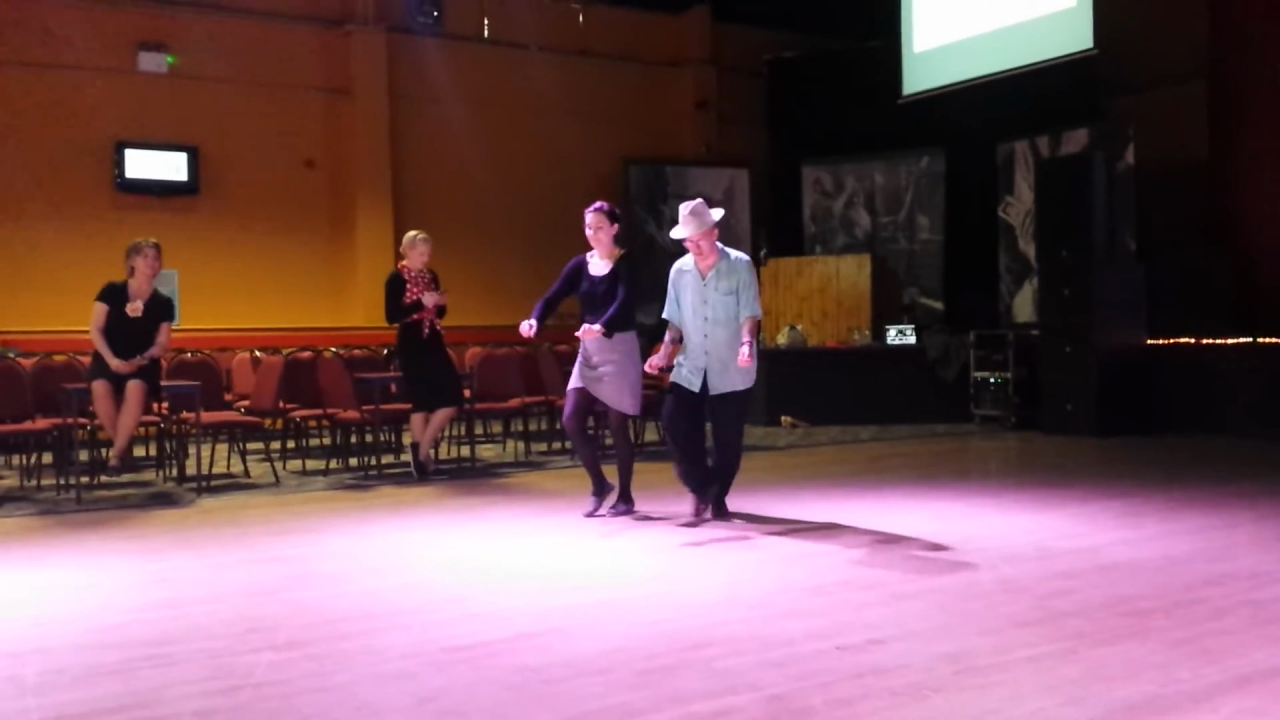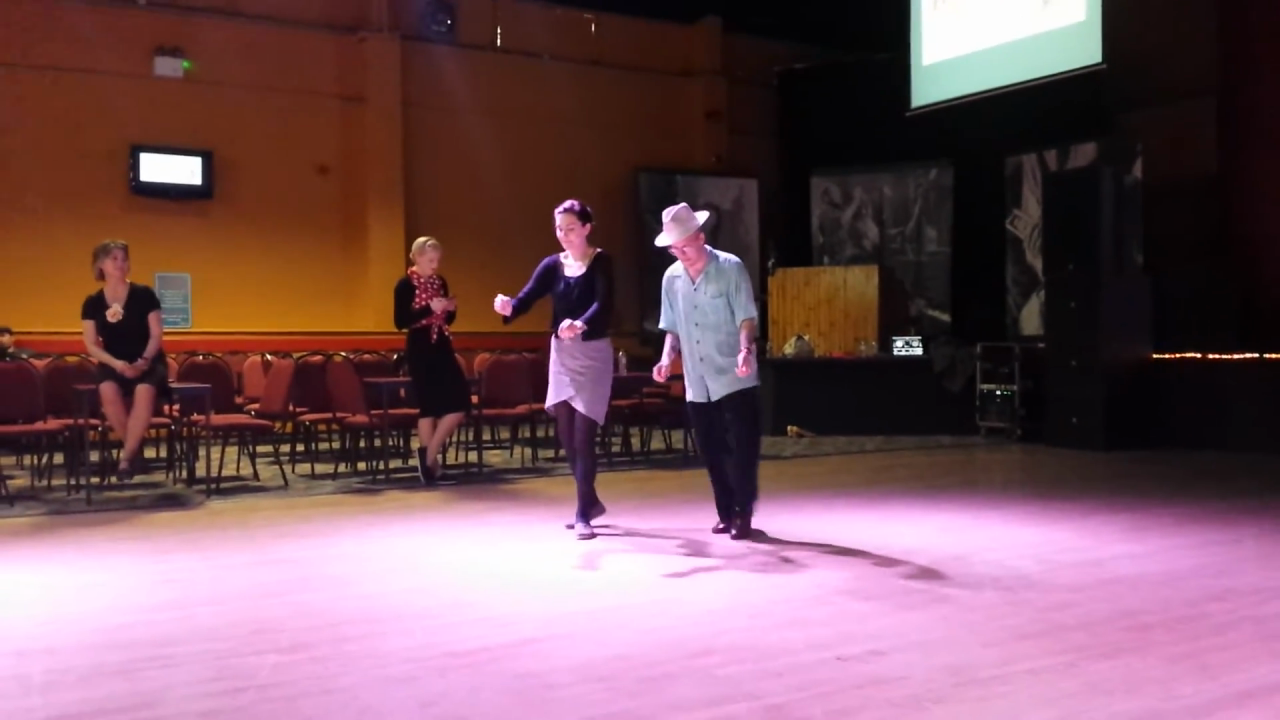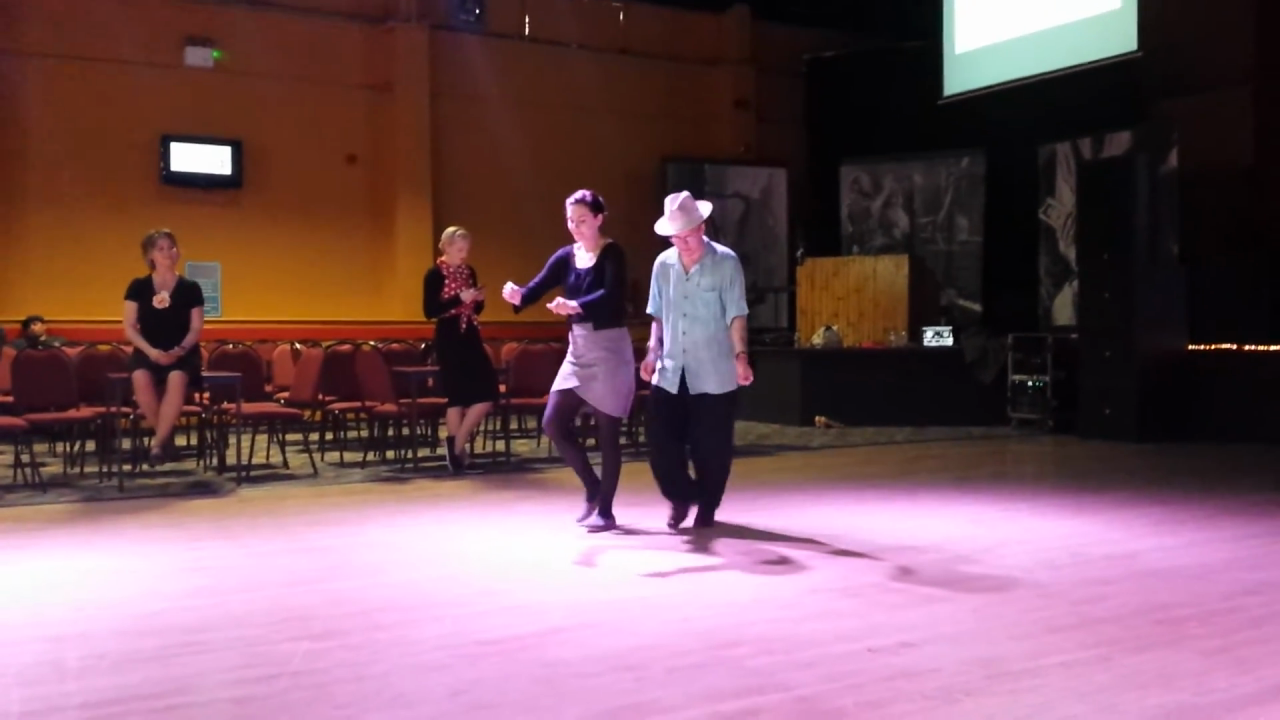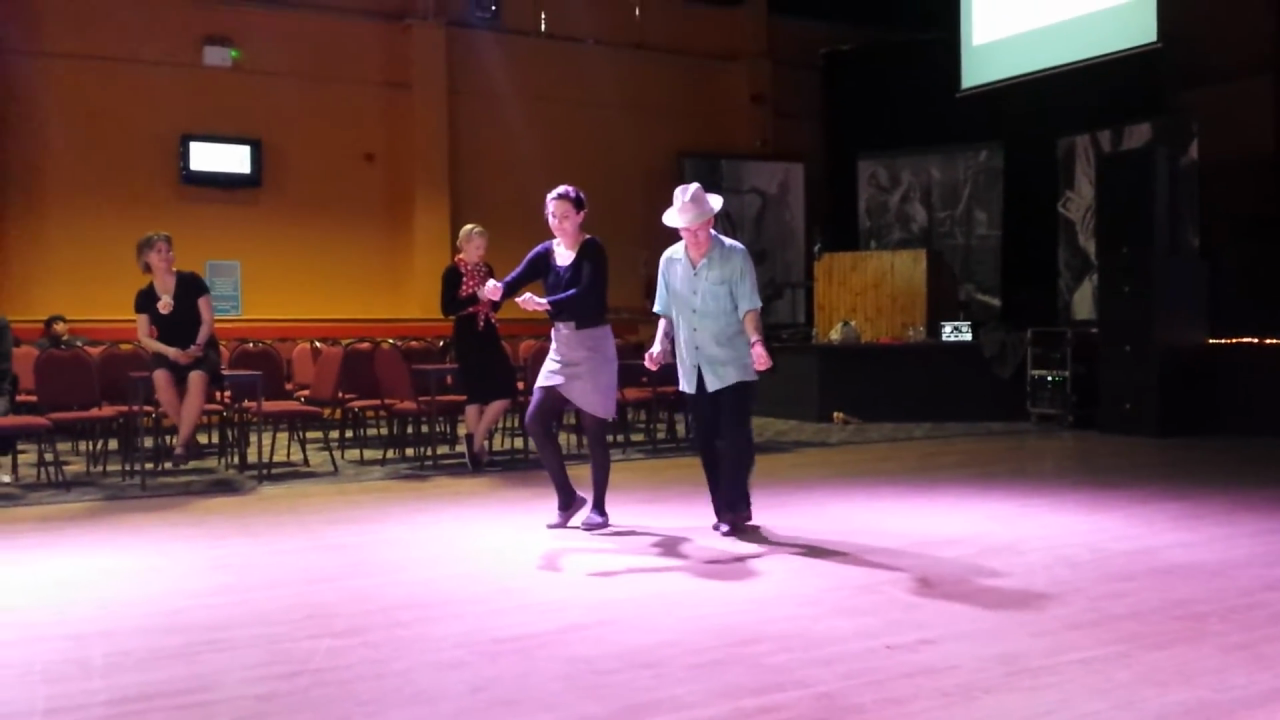
dt=1s
person 1, frame 1
left shoulder: (740, 266)
right shoulder: (679, 271)
left elbow: (749, 314)
right elbow: (676, 321)
left wrist: (746, 343)
right wrist: (664, 353)
left hip: (731, 371)
right hip: (690, 367)
left knee: (728, 437)
right knee: (674, 422)
left ankle: (717, 495)
right ankle: (702, 487)
person 1, frame 2
left shoulder: (731, 268)
right shoulder: (671, 278)
left elbow: (746, 318)
left wrist: (745, 350)
right wrist: (667, 359)
left hip: (733, 376)
right hip: (697, 379)
left knee: (742, 443)
right knee: (712, 450)
left ankle: (742, 511)
right ankle: (728, 510)
person 1, frame 3
left shoulder: (726, 262)
right shoulder: (663, 265)
left elbow: (736, 314)
left wrist: (740, 356)
right wrist: (653, 352)
left hip: (715, 373)
right hip: (671, 371)
left knee: (713, 446)
right knee: (661, 437)
left ankle: (707, 504)
right ankle: (681, 497)
person 1, frame 4
left shoulder: (735, 256)
right shoulder: (669, 260)
left elbow: (748, 308)
right elbow: (666, 313)
left wrist: (756, 343)
right wrist: (660, 345)
left hip: (732, 365)
right hip: (692, 368)
left knee: (734, 437)
right knee: (706, 441)
left ankle: (732, 508)
right ankle: (735, 506)
person 2, frame 1
left shoulder: (625, 263)
right shoulder: (580, 265)
left elbow: (623, 302)
right elbow: (555, 296)
left wrist: (600, 327)
right wrist: (535, 320)
left hip: (620, 347)
right hip: (588, 351)
left knee: (617, 427)
right knee: (571, 420)
left ankle: (625, 496)
right ankle: (599, 484)
person 2, frame 2
left shoulder: (601, 262)
right shoulder: (553, 264)
left elbow: (603, 304)
right elbow: (528, 297)
left wrist: (581, 323)
right wrist: (509, 306)
left hip: (593, 353)
right hip: (562, 353)
left knee: (584, 436)
right knee: (567, 435)
left ankle: (583, 514)
right ankle: (590, 501)
person 2, frame 3
left shoulder: (612, 253)
right shoulder: (566, 256)
left elbow: (611, 295)
right elbow: (538, 288)
left wrist: (575, 305)
right wrist: (518, 296)
left hip: (610, 345)
right hip: (578, 347)
left knee: (607, 431)
right knee: (554, 422)
left ankle: (605, 510)
right ankle: (593, 491)
person 2, frame 4
left shoulder: (592, 249)
right shoulder: (545, 253)
left elbow: (586, 294)
right elbow: (515, 281)
left wrist: (544, 303)
right wrist: (497, 290)
left hip: (593, 345)
right hip: (560, 346)
left knee: (594, 431)
right knee: (536, 421)
left ankle: (598, 507)
right ankle: (567, 498)
person 3, frame 1
left shoulder: (431, 276)
right shoulder: (396, 278)
right elbow: (392, 317)
left wrist: (441, 304)
right wrist: (420, 303)
left hip: (433, 341)
right hip: (411, 344)
left knee: (451, 397)
right knee: (421, 401)
left ankle: (423, 449)
right ankle: (420, 455)
person 3, frame 2
left shoulder: (440, 282)
right shoulder: (406, 284)
right elbow: (400, 322)
left wrist: (450, 309)
right wrist: (429, 309)
left hip: (442, 347)
right hip: (420, 349)
left knee: (459, 402)
right knee: (429, 405)
left ankle: (429, 456)
right ankle: (429, 462)
person 3, frame 3
left shoulder: (469, 272)
right shoulder: (435, 274)
right elbow: (430, 311)
left wrist: (479, 299)
right wrist: (459, 298)
left hip: (470, 336)
right hip: (449, 338)
left knee: (487, 392)
right knee: (457, 395)
left ankle: (457, 446)
right ankle: (457, 451)
person 3, frame 4
left shoulder: (487, 269)
right shoulder: (453, 272)
right elbow: (447, 309)
right wrist: (476, 296)
left hip: (488, 333)
right hip: (467, 336)
left knee: (505, 389)
right knee: (476, 392)
left ankle: (476, 442)
right ankle: (475, 448)
person 4, frame 1
left shoulder: (164, 303)
right shoulder: (111, 291)
left elbow: (161, 344)
right elbow: (95, 330)
left wrist: (140, 360)
right wrist: (111, 360)
left hip: (142, 363)
right hip: (107, 359)
left knee: (135, 388)
right knee: (100, 388)
left ankle: (117, 453)
right ankle: (122, 445)
person 4, frame 2
left shoulder: (144, 294)
right shoulder: (92, 303)
left elbow: (156, 335)
right elbow: (91, 345)
left wrist: (143, 361)
right wrist: (116, 363)
left hip: (148, 362)
right hip: (113, 364)
left knee: (144, 391)
right knee: (109, 391)
left ankle: (127, 454)
right ankle: (133, 447)
person 4, frame 3
left shoulder: (191, 288)
right shoulder: (138, 286)
left elbow: (196, 329)
right elbow: (129, 328)
left wrist: (181, 350)
right wrist: (151, 351)
left hip: (182, 353)
right hip: (148, 352)
left knee: (176, 379)
right knee: (141, 379)
left ankle: (158, 442)
right ankle: (165, 436)
person 4, frame 4
left shoulder: (192, 281)
right shoulder: (144, 296)
left elbow: (208, 320)
right elbow: (144, 337)
left wrist: (197, 347)
right wrist: (169, 351)
left hip: (201, 349)
right hip: (167, 352)
left knee: (197, 379)
right knee: (161, 378)
left ankle: (181, 442)
right ankle: (188, 435)
